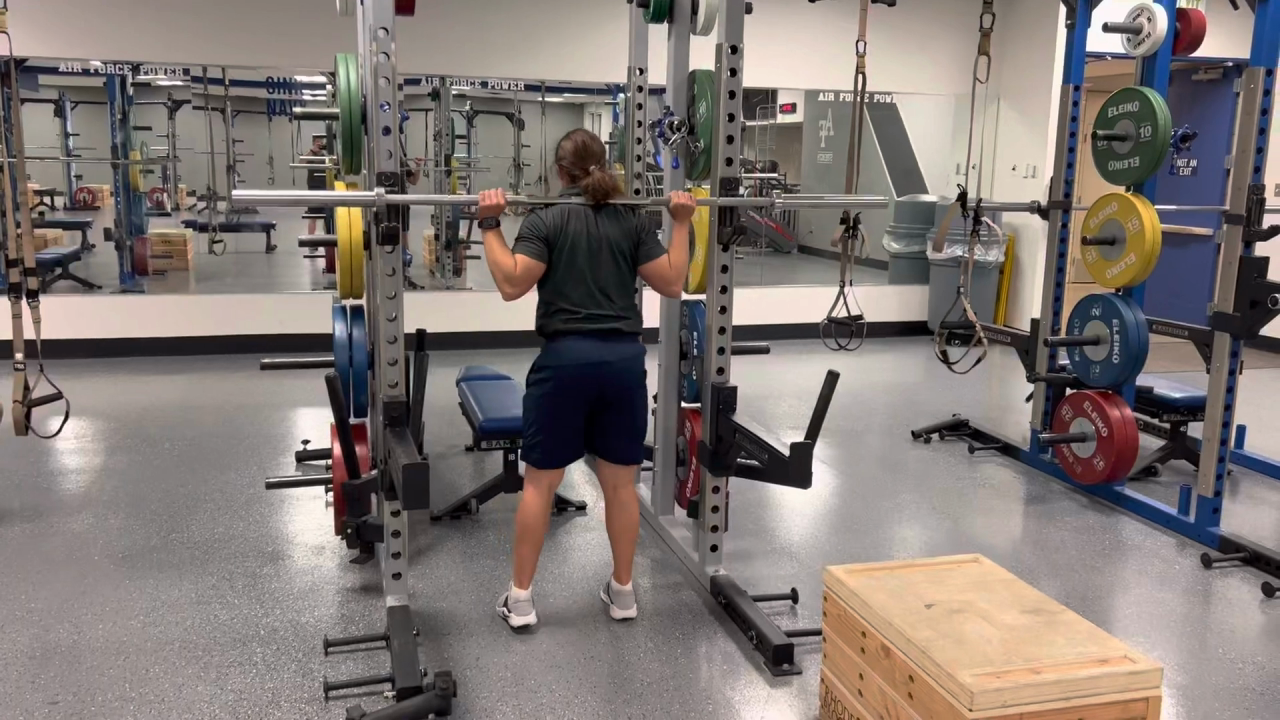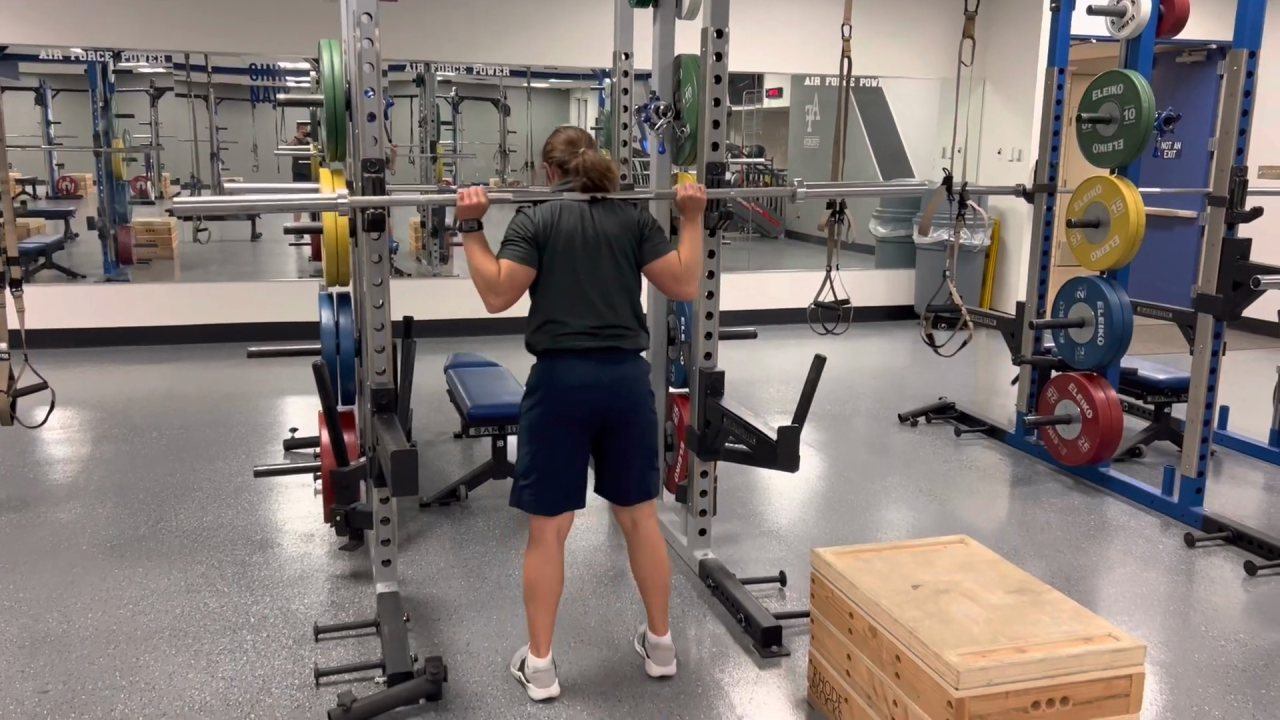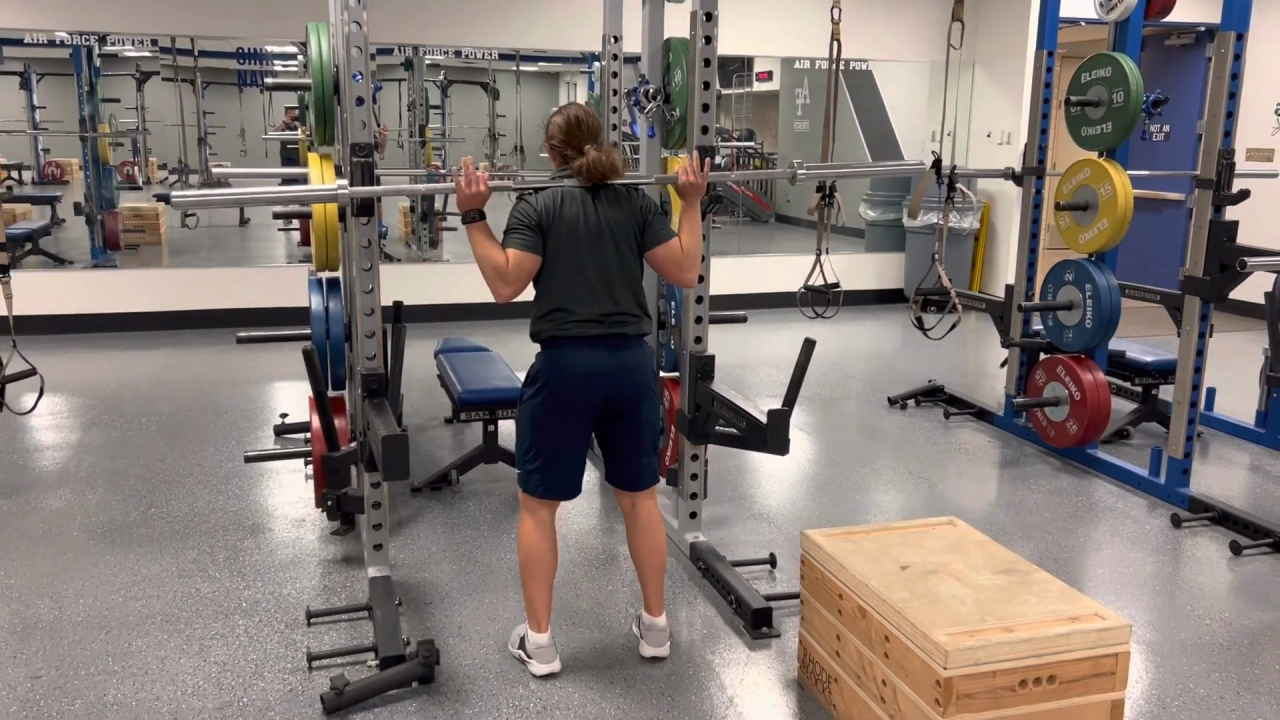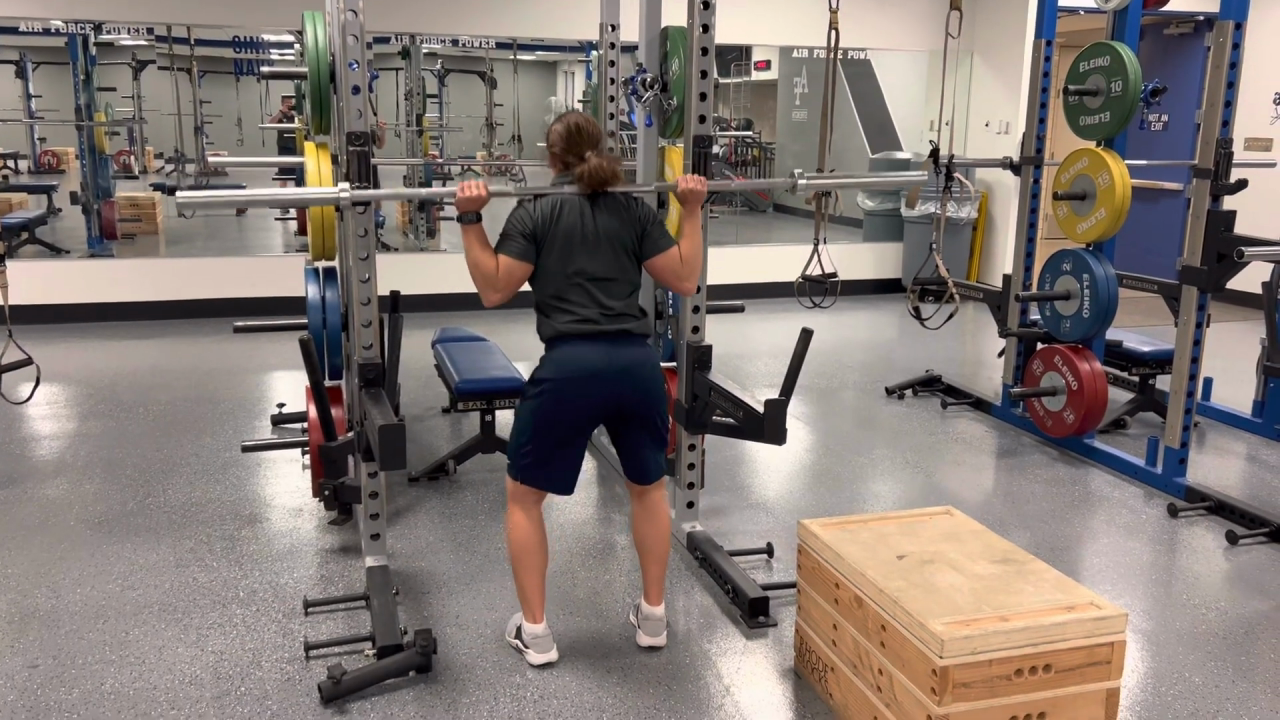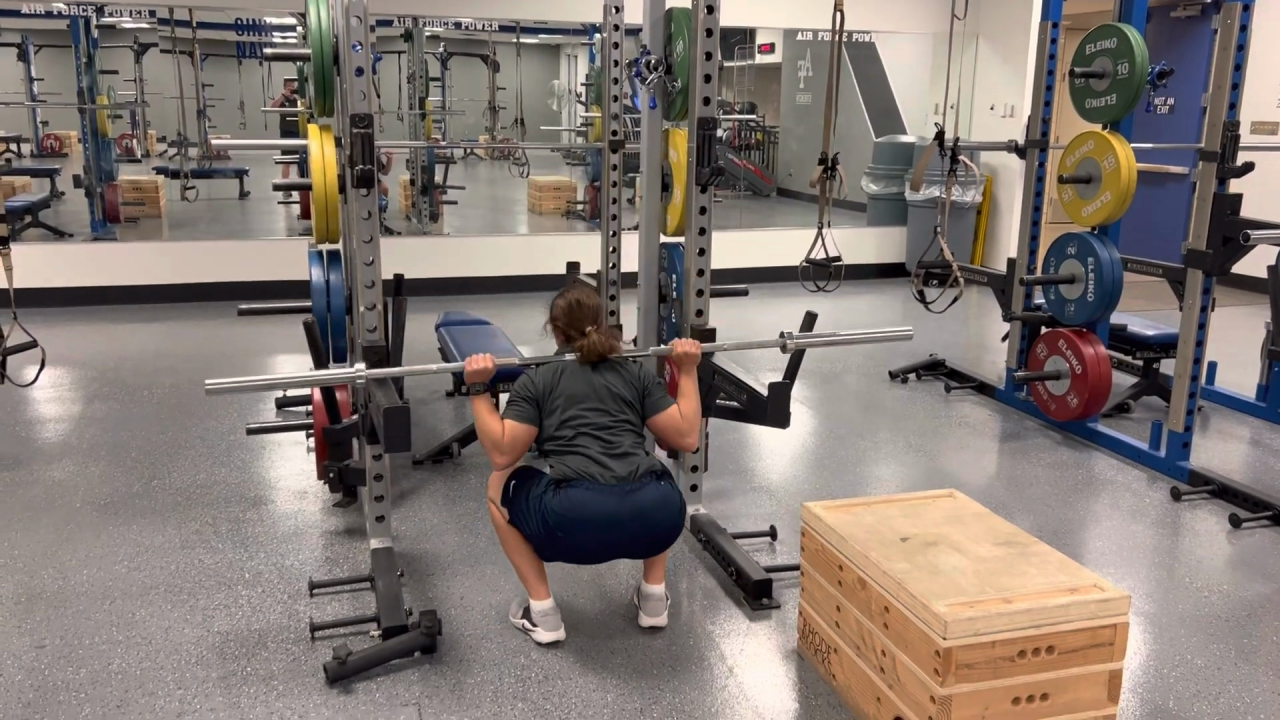
dt=1s
person 1, frame 1
left shoulder: (546, 219)
right shoulder: (633, 220)
left elbow: (512, 284)
right elbow: (672, 283)
left wrist: (489, 224)
right wrist: (681, 223)
left hip: (565, 359)
right hip: (624, 358)
left knee: (540, 482)
right knee: (621, 481)
left ankle: (521, 597)
right ankle: (622, 590)
person 1, frame 2
left shoulder: (535, 219)
right shoulder: (635, 217)
left elbow: (497, 293)
right elbow: (684, 286)
left wrist: (471, 226)
right wrist: (692, 219)
left hip: (561, 381)
right hip: (627, 377)
left knee: (547, 527)
right knee: (639, 514)
left ankle: (540, 663)
right ankle: (660, 643)
person 1, frame 3
left shoulder: (537, 206)
right shoulder: (636, 203)
left elbow: (506, 284)
right elbow: (685, 271)
left wrist: (473, 215)
right wrist: (692, 202)
left hip: (564, 368)
right hip: (631, 364)
left knee: (538, 504)
right knee: (640, 496)
left ankle: (539, 640)
right ankle: (656, 625)
person 1, frame 4
left shoulder: (535, 213)
right shoulder: (636, 210)
left elbow: (493, 290)
right elbow: (685, 280)
left wrist: (470, 219)
right wrist: (692, 211)
left hip: (569, 368)
right hip: (637, 363)
left knee: (524, 496)
right knee: (649, 488)
left ankle: (535, 630)
right ankle: (653, 615)
person 1, frame 5
left shoulder: (537, 380)
right shoulder: (636, 373)
left elbow: (502, 453)
right elbow: (686, 438)
left wrist: (478, 390)
right wrist: (687, 371)
left hip: (579, 522)
right hip: (658, 520)
left knee: (500, 487)
left ankle: (542, 611)
right ankle: (653, 596)
